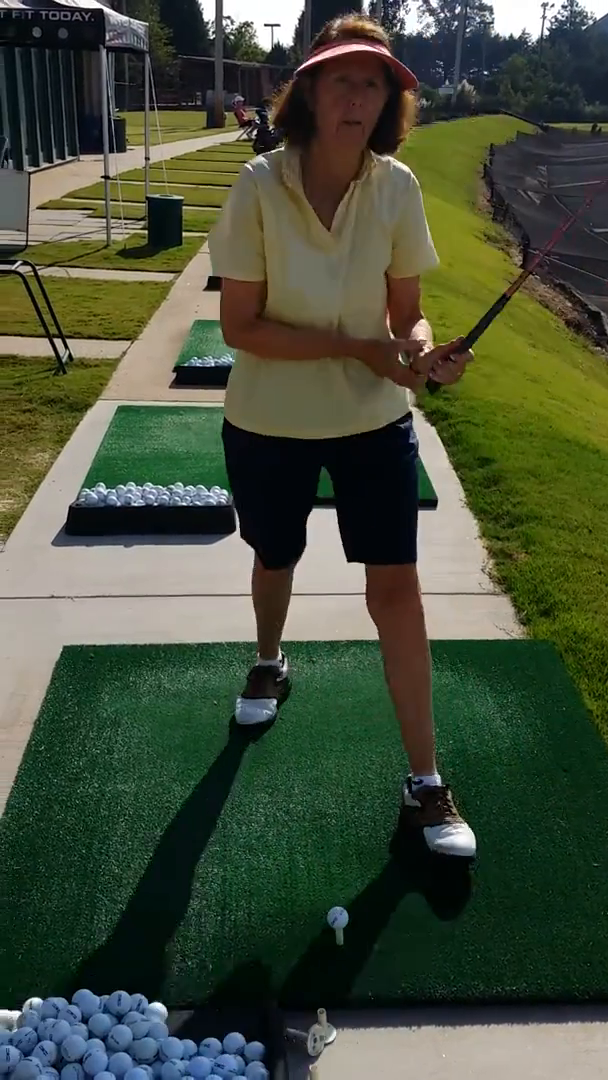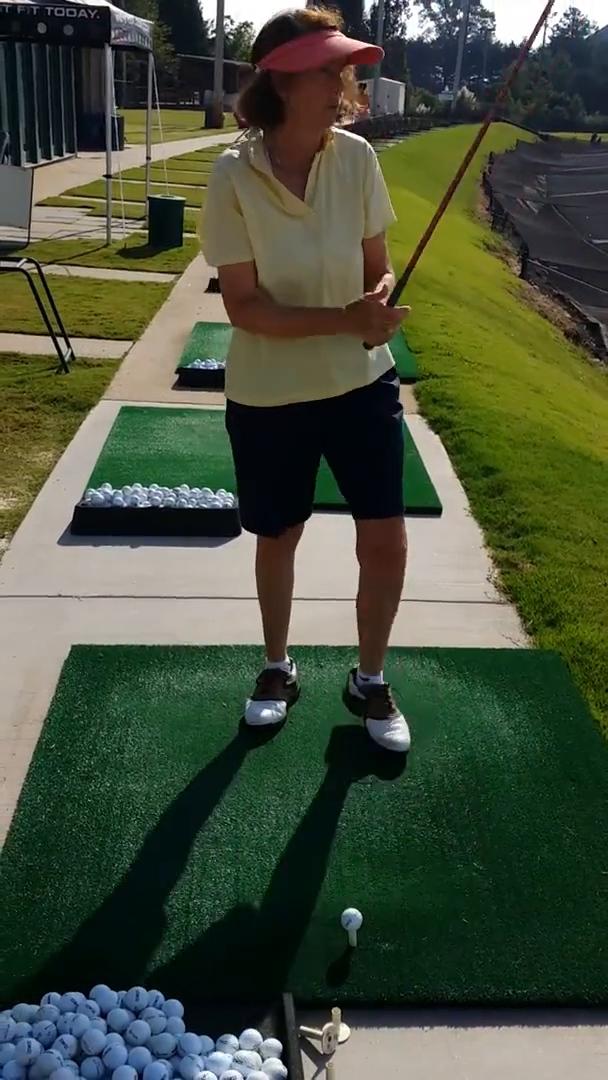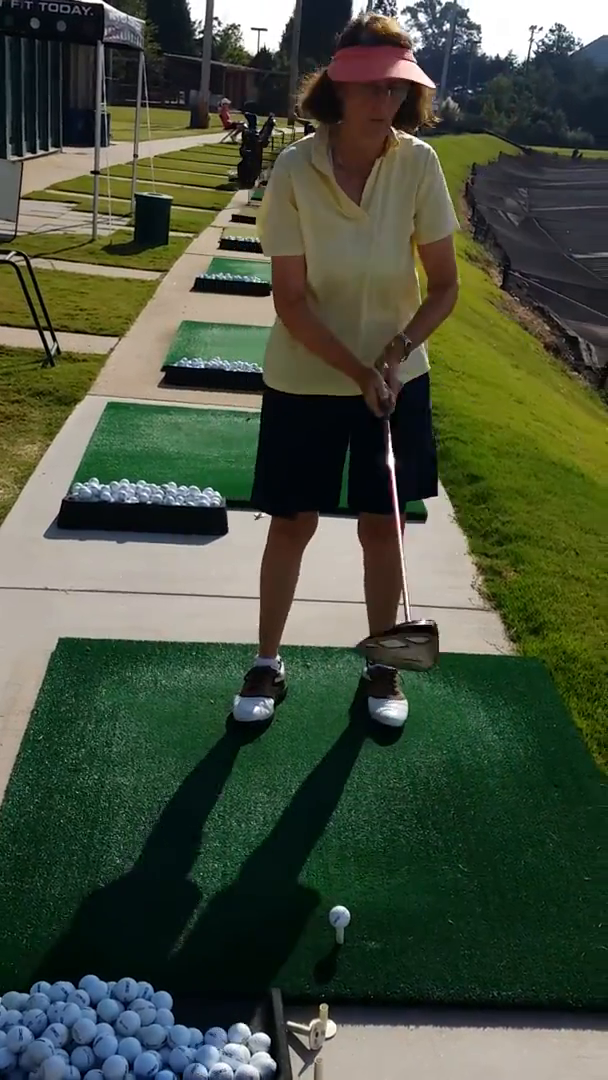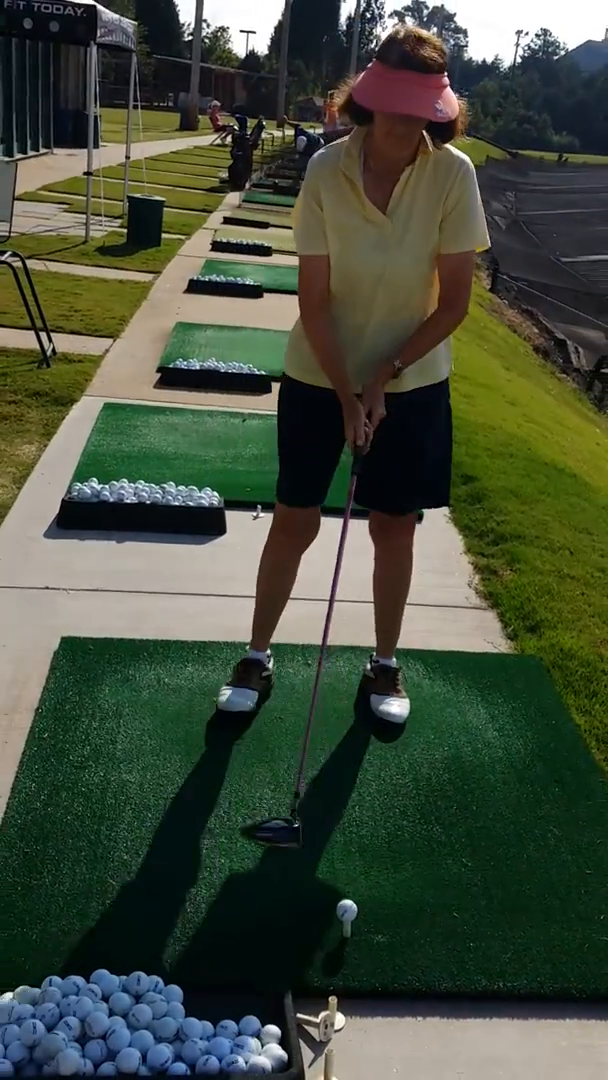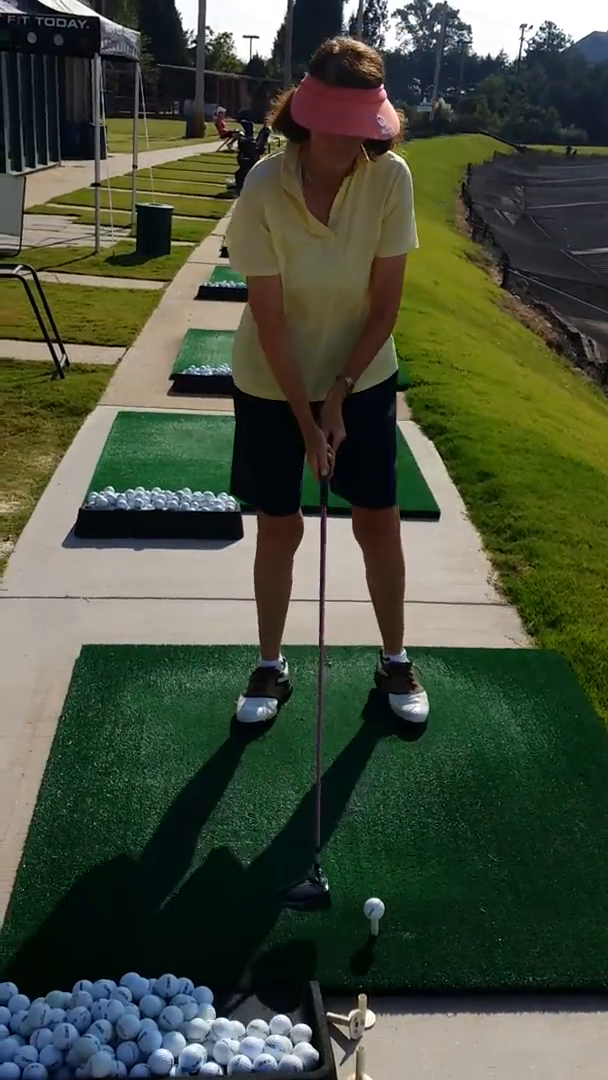
dt=0.5s
person 1, frame 1
left shoulder: (397, 186)
right shoulder: (259, 186)
left elbow: (405, 309)
right elbow: (241, 326)
left wrist: (425, 349)
right wrist: (357, 346)
left hip: (374, 420)
right hip: (270, 421)
left knee: (397, 591)
right knee: (275, 560)
left ankle: (425, 783)
right ankle: (269, 661)
person 1, frame 2
left shoulder: (357, 156)
right shoulder: (233, 175)
left elbow: (378, 269)
right elbow: (244, 307)
left wrist: (380, 303)
right wrist: (343, 319)
left hip: (361, 382)
right hip: (269, 396)
left knee: (385, 540)
right knee: (277, 536)
left ankle: (370, 680)
right ankle: (277, 667)
person 1, frame 3
left shoulder: (419, 163)
right shoulder: (295, 169)
left elbow: (444, 284)
right elbow: (291, 301)
left wrist: (396, 354)
right wrist: (357, 373)
left hip: (397, 379)
right hip: (304, 383)
left knee: (382, 527)
right knee: (291, 526)
left ankle: (379, 665)
right ankle: (268, 663)
person 1, frame 4
left shoulder: (454, 174)
right shoulder: (326, 170)
left elbow: (454, 303)
right elbow: (314, 301)
left wrist: (384, 377)
right wrist: (347, 394)
left hip: (412, 384)
right hip: (319, 377)
left knee: (395, 528)
right knee: (295, 521)
left ankle: (384, 664)
right ankle: (256, 656)
person 1, frame 5
left shoulder: (390, 176)
right shoulder: (263, 186)
left elbow: (385, 304)
right elbow: (269, 319)
left wrist: (338, 395)
right wrist: (305, 419)
left hip: (362, 379)
right hip: (272, 386)
left knee: (379, 522)
right knee: (278, 528)
left ankle: (395, 659)
right ankle: (271, 664)
